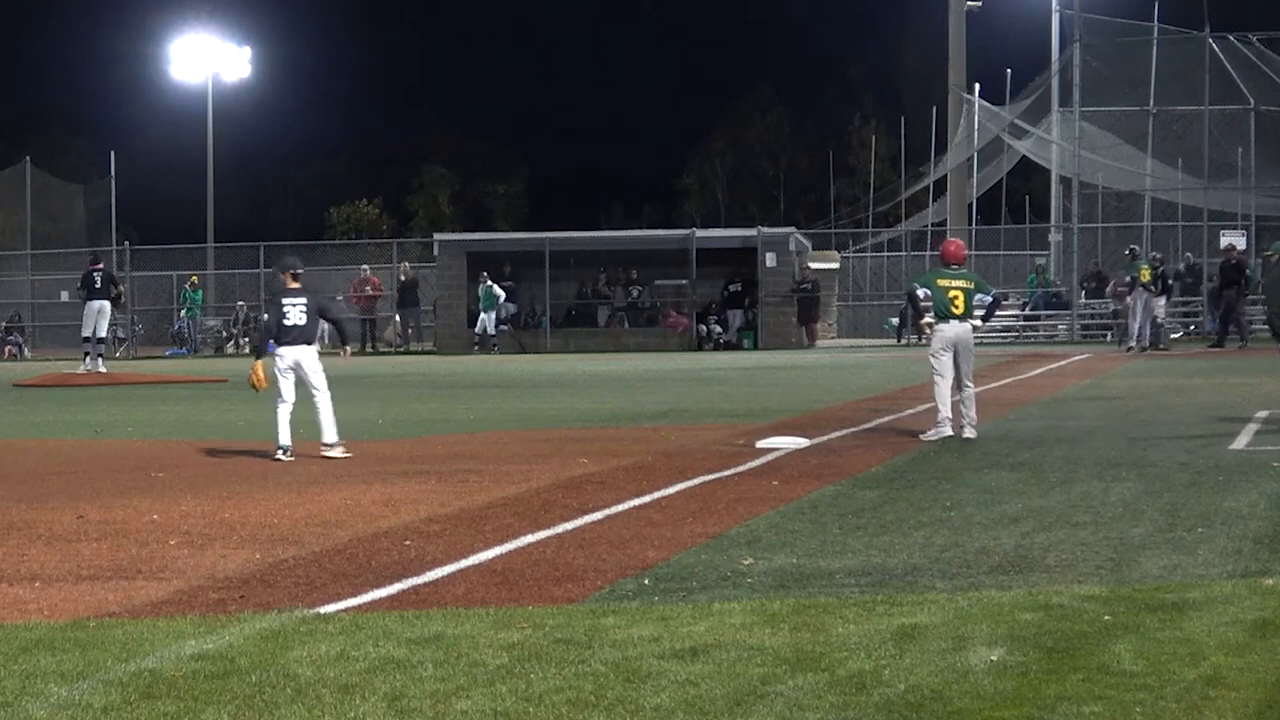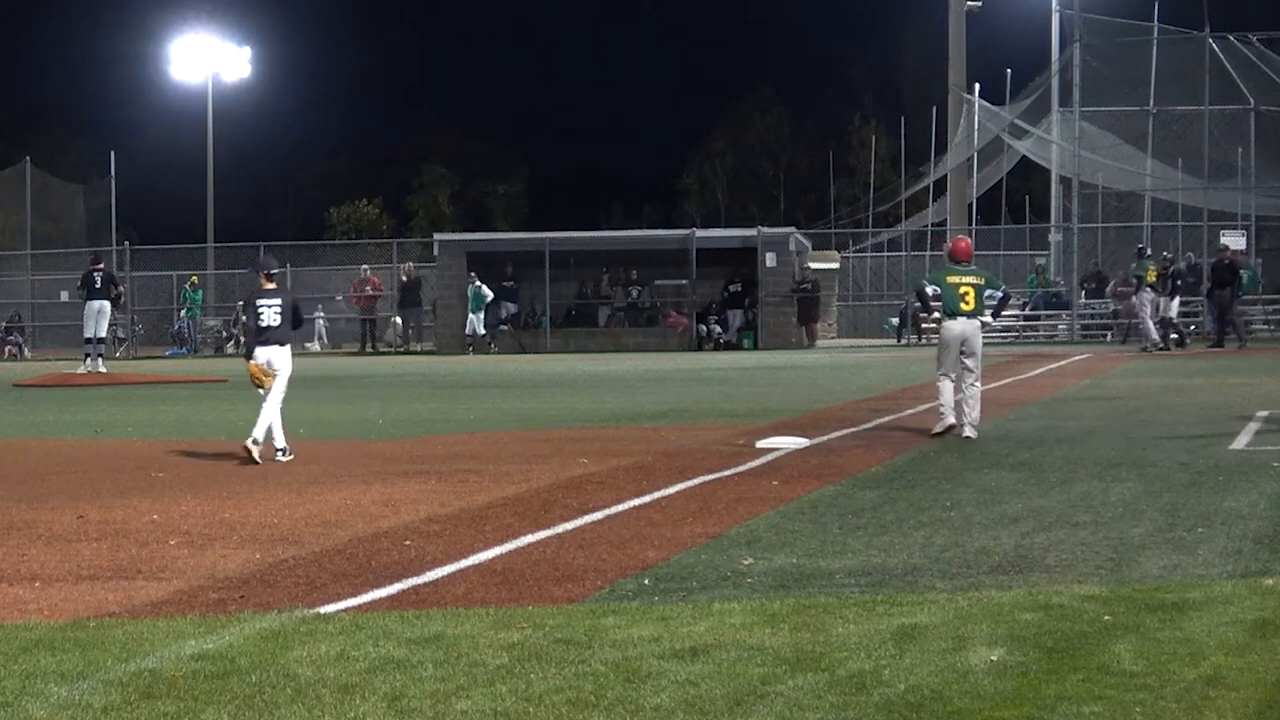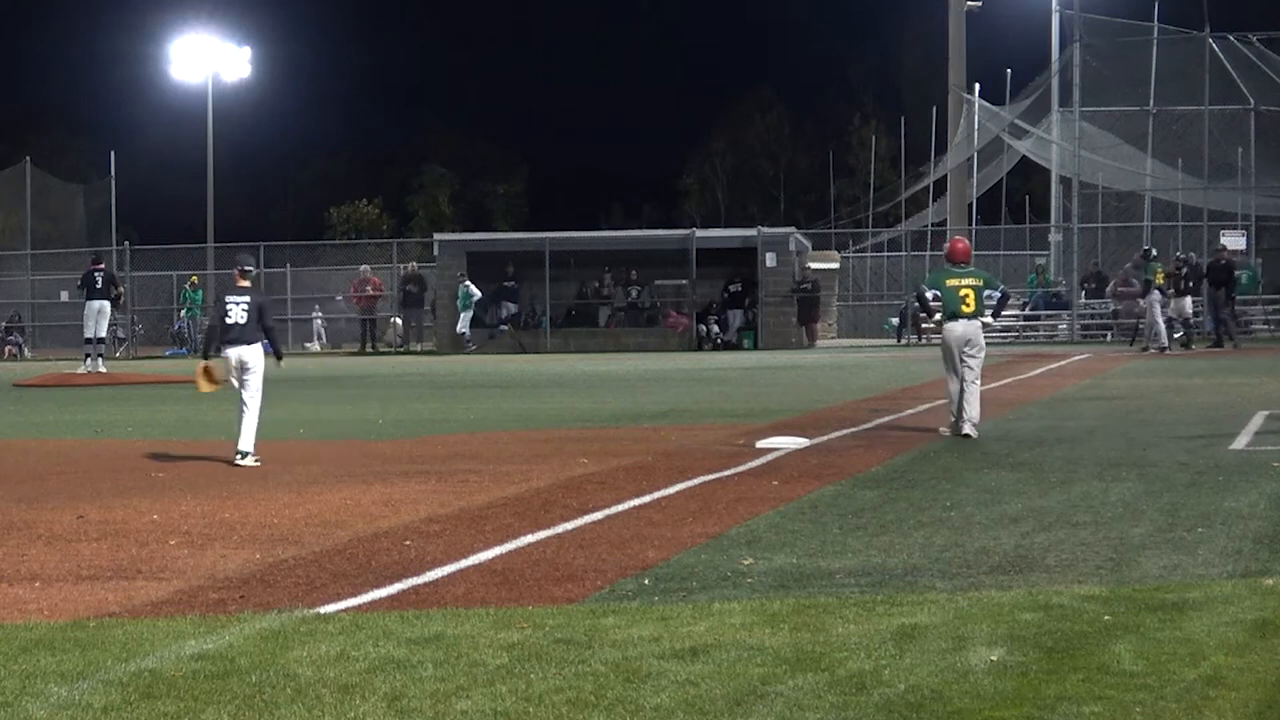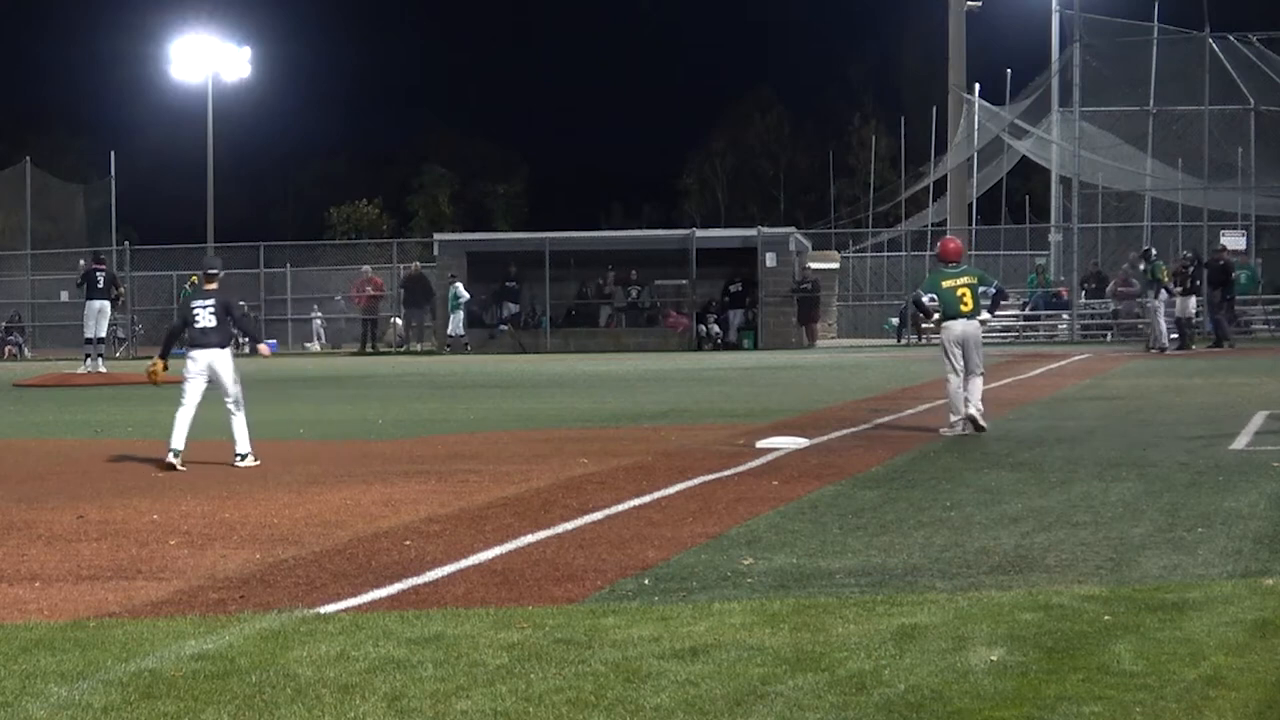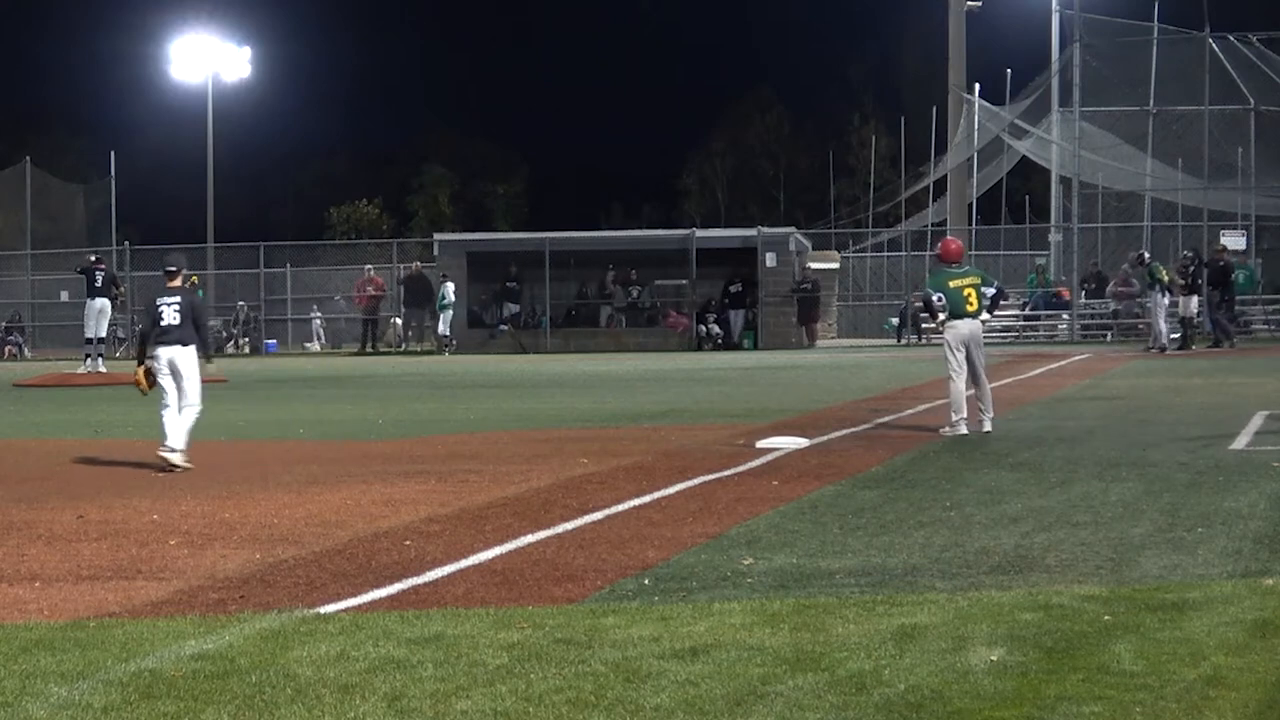
dt=0.3s
person 1, frame 1
left shoulder: (277, 299)
right shoulder: (313, 298)
left elbow: (268, 329)
right elbow: (335, 320)
left wrist: (259, 357)
right wrist: (345, 343)
left hip: (283, 353)
right hip: (307, 351)
left knee: (285, 402)
right knee: (322, 397)
left ankle: (283, 447)
right ankle: (330, 443)
person 1, frame 2
left shoulder: (253, 299)
right shoulder: (288, 298)
left elbow: (250, 329)
right elbow: (299, 321)
left wrist: (249, 358)
left hip: (259, 352)
right hip: (280, 352)
left knee: (270, 401)
right knee: (274, 401)
left ankle: (281, 448)
right ankle: (255, 440)
person 1, frame 3
left shoulder: (225, 297)
right shoulder: (259, 298)
left elbow: (214, 328)
right elbow: (269, 330)
left wrist: (205, 357)
right wrist: (279, 355)
left hip: (229, 351)
right hip: (252, 350)
left knee: (245, 399)
right knee: (251, 402)
left ankle: (247, 446)
right ankle: (245, 453)
person 1, frame 4
left shoulder: (191, 301)
right shoulder: (224, 298)
left elbow: (175, 330)
right elbow: (241, 320)
left wrist: (162, 356)
right wrist: (258, 342)
left hip: (196, 356)
right hip: (220, 355)
left knee: (187, 405)
right knee: (235, 405)
left ankle: (174, 452)
right ankle: (242, 454)
person 1, frame 5
left shoulder: (156, 300)
right shoulder: (190, 296)
left elbow: (145, 332)
right elbow: (201, 328)
left wrist: (141, 363)
right wrist: (208, 357)
left hip: (160, 354)
right hip: (184, 351)
left knee: (170, 406)
right knee: (191, 405)
left ankle: (172, 455)
right ankle: (173, 447)
person 2, frame 1
left shoulder: (933, 276)
right shoulder: (972, 279)
left elbow: (912, 293)
right elbow: (995, 299)
left wrist: (921, 317)
right wrist: (982, 320)
left hip: (942, 330)
right hip: (965, 330)
left knee: (942, 379)
right knee: (966, 382)
left ankle: (944, 424)
right ankle: (969, 427)
person 2, frame 2
left shoulder: (942, 273)
right shoulder: (981, 275)
left elbow: (921, 290)
right elbow: (1005, 295)
left wrist: (931, 312)
right wrist: (992, 317)
left hip: (950, 326)
right hip: (973, 327)
left knee: (945, 375)
right knee: (971, 380)
left ankle: (947, 416)
right ankle: (970, 427)
person 2, frame 3
left shoulder: (941, 275)
right shoulder: (980, 276)
left elbow: (921, 295)
right elbow: (1004, 295)
left wrist: (933, 315)
right wrist: (992, 317)
left hip: (951, 328)
right hip: (974, 328)
left knee: (954, 378)
right knee: (972, 379)
left ankle: (957, 424)
right ankle: (969, 423)
person 2, frame 4
left shoulder: (936, 277)
right shoulder: (974, 273)
left elbow: (917, 299)
right elbow: (999, 290)
left wrist: (931, 316)
right wrist: (989, 313)
left hip: (950, 328)
right hip: (973, 327)
left knee: (955, 377)
right knee: (975, 373)
left ankle: (958, 423)
right ankle: (974, 408)
person 2, frame 5
left shoulder: (940, 276)
right shoulder: (975, 273)
left elbow: (928, 299)
right elbow: (998, 290)
left wrist: (936, 317)
right wrist: (988, 313)
left hip: (954, 328)
right hip: (975, 326)
left knee: (957, 377)
right knee: (979, 376)
left ankle: (958, 423)
right ankle: (986, 420)
